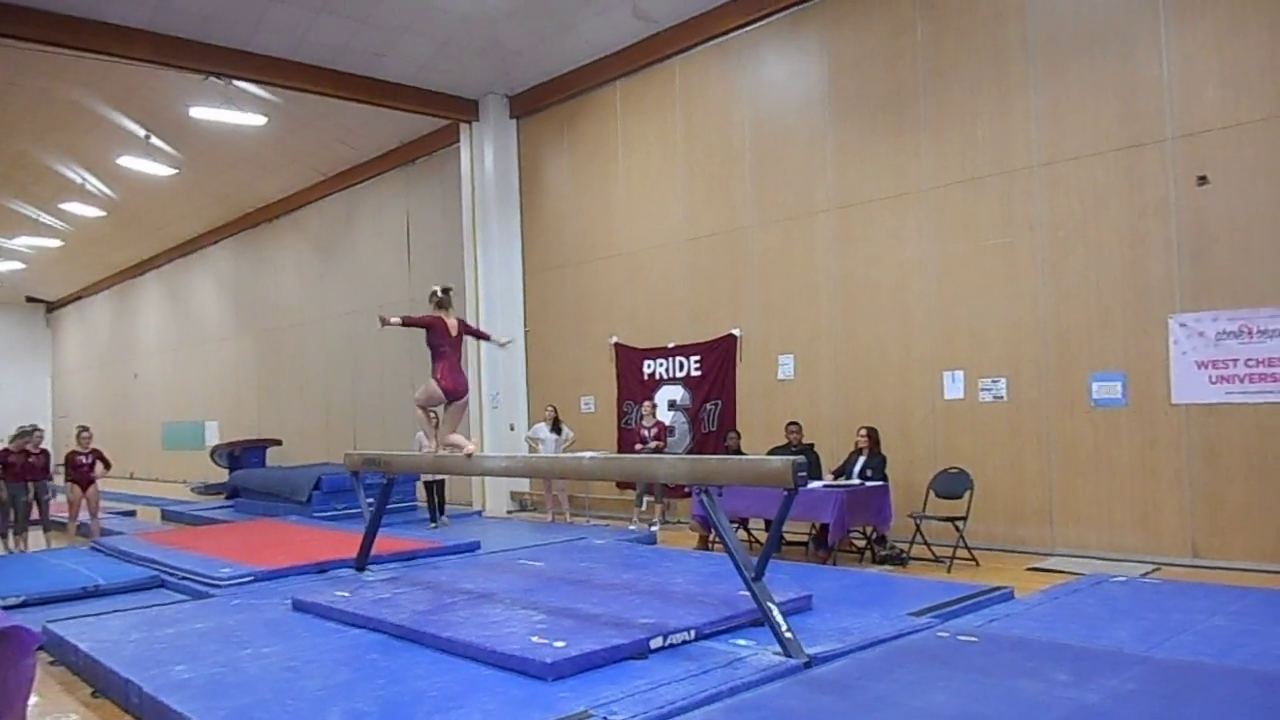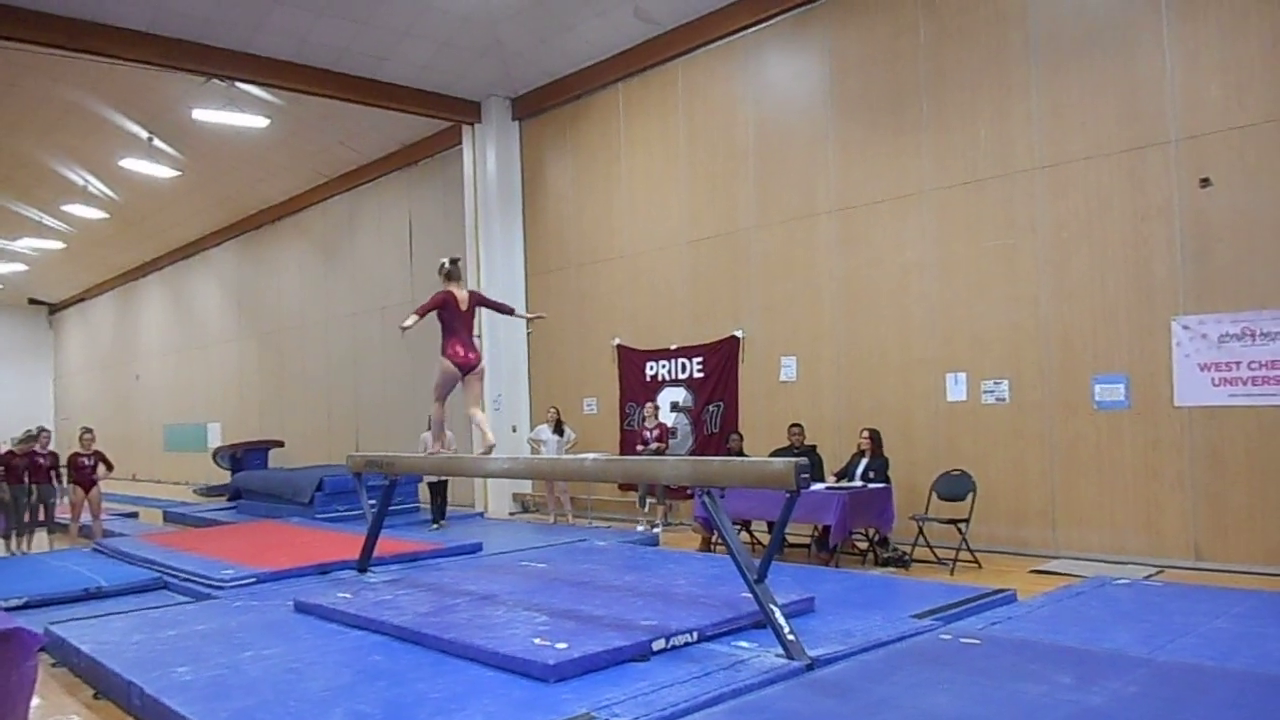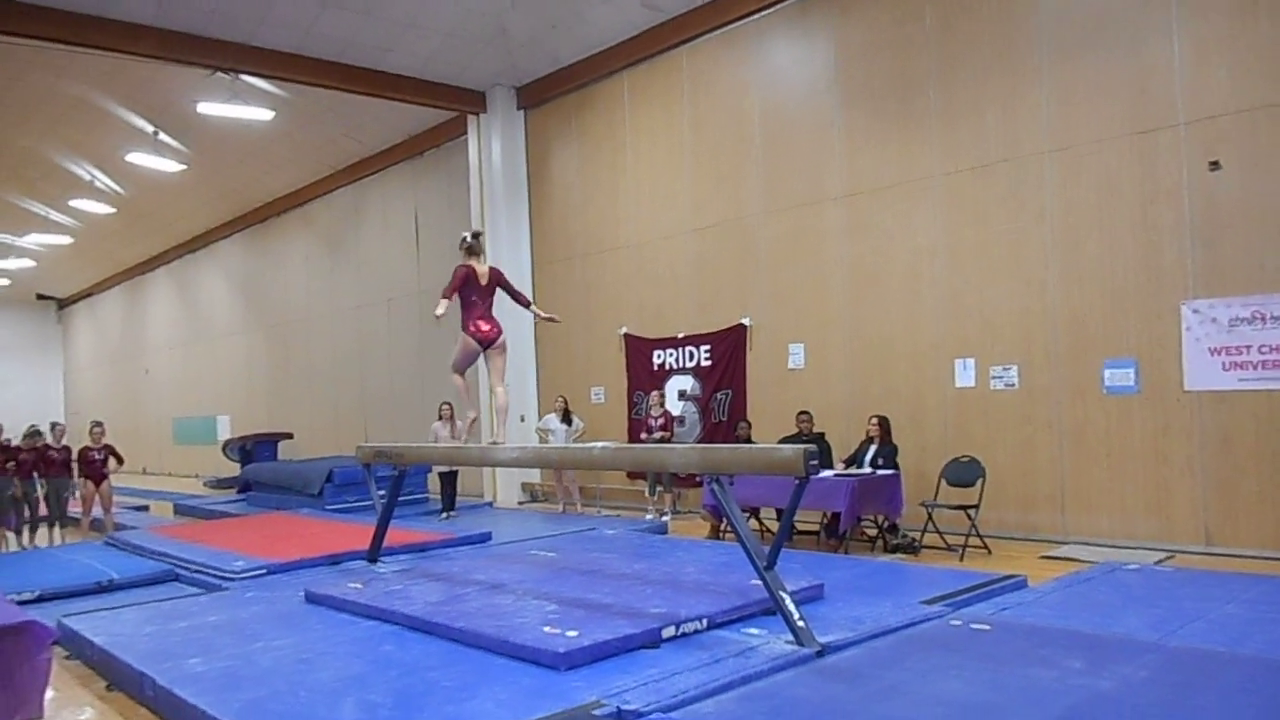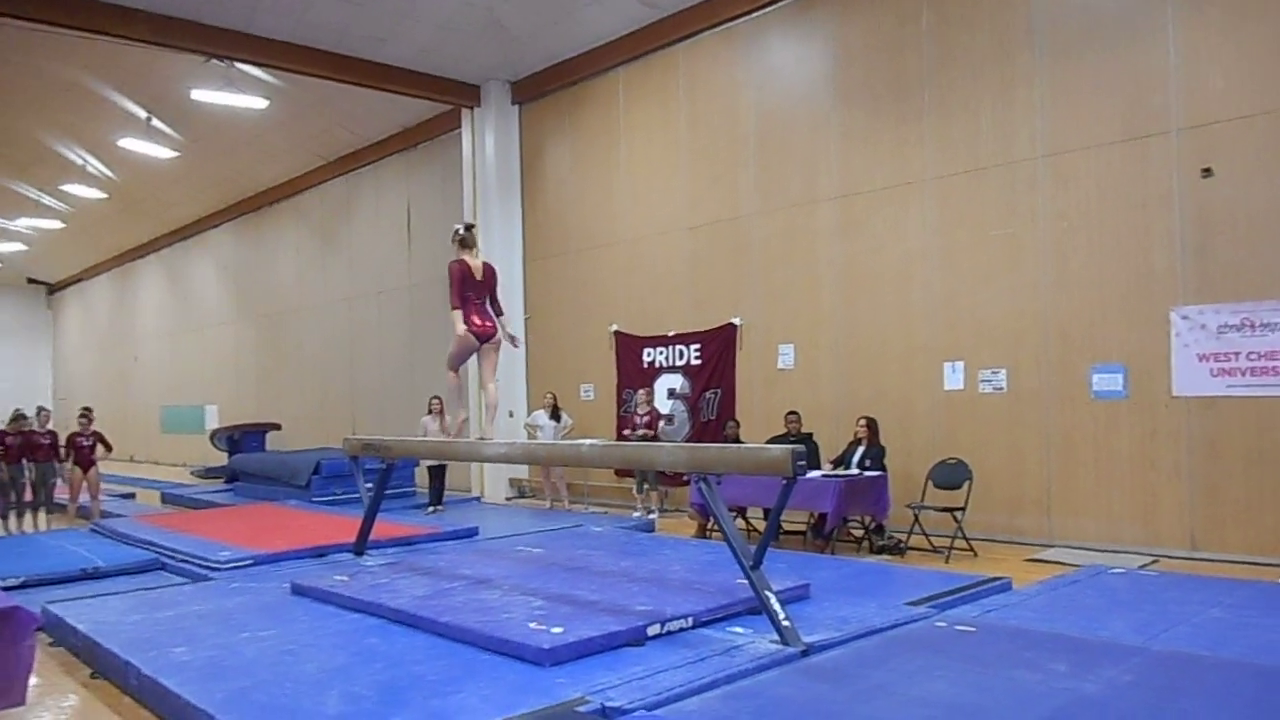
dt=0.3s
person 1, frame 1
left shoulder: (433, 322)
right shoulder: (459, 323)
left elbow: (410, 321)
right elbow: (479, 333)
left wrist: (390, 321)
right wrist: (498, 341)
left hip: (442, 384)
right hip: (461, 387)
left knee: (419, 402)
right knee: (446, 437)
right ankle: (466, 444)
person 1, frame 2
left shoulder: (444, 296)
right shoulder: (472, 296)
left elbow: (425, 309)
right elbow: (499, 306)
left wrist: (409, 322)
right wrist: (526, 316)
left hip: (452, 358)
right hip: (473, 358)
left knee: (438, 400)
right knee: (474, 409)
left ankle: (437, 444)
right ankle: (488, 436)
person 1, frame 3
left shoulder: (464, 270)
right shoulder: (494, 273)
left elbow: (451, 288)
right elbow: (516, 295)
left wrist: (441, 308)
right wrist: (539, 313)
left hip: (473, 332)
right hip: (494, 332)
left knee: (457, 371)
right knee: (498, 385)
left ankle: (471, 412)
right ankle: (500, 434)
person 1, frame 4
left shoulder: (457, 266)
right shoulder: (489, 268)
left elbow: (456, 295)
right elbow: (494, 301)
left wrist: (458, 324)
right wrist: (505, 330)
left hip: (471, 327)
right hip: (490, 327)
left knee: (452, 368)
right knee: (489, 382)
left ankle: (461, 413)
right ankle: (488, 430)
